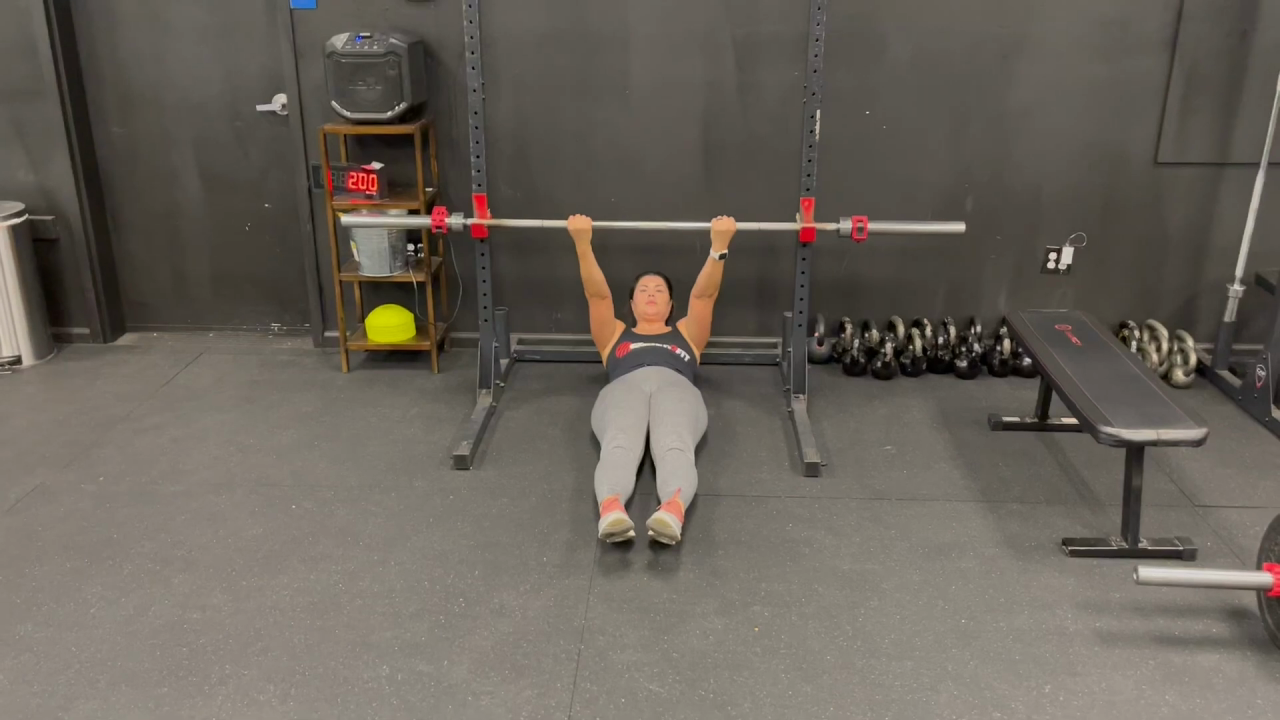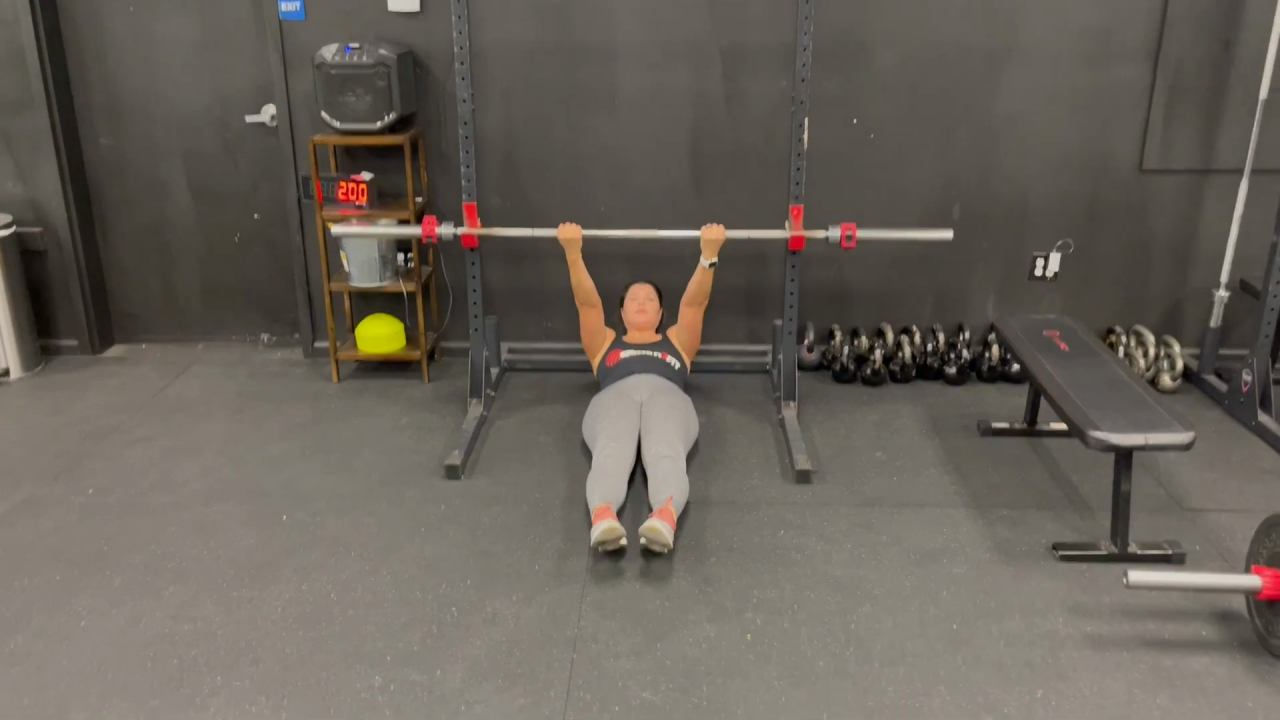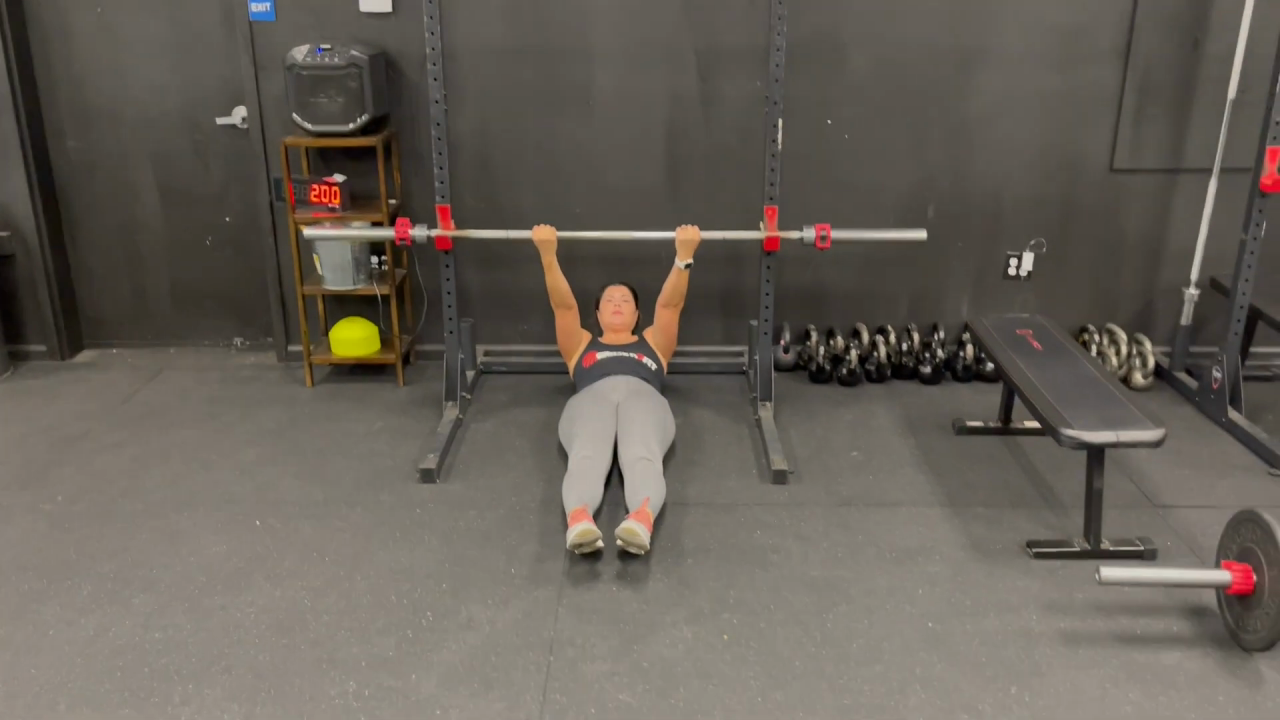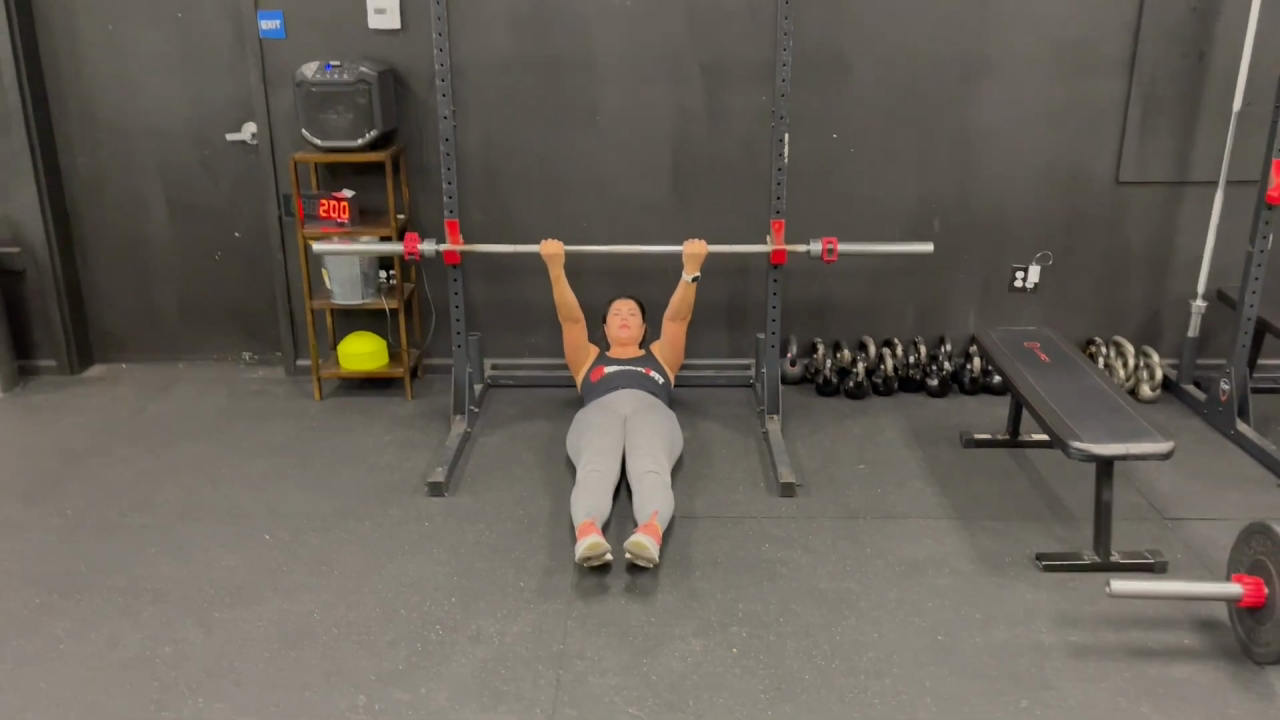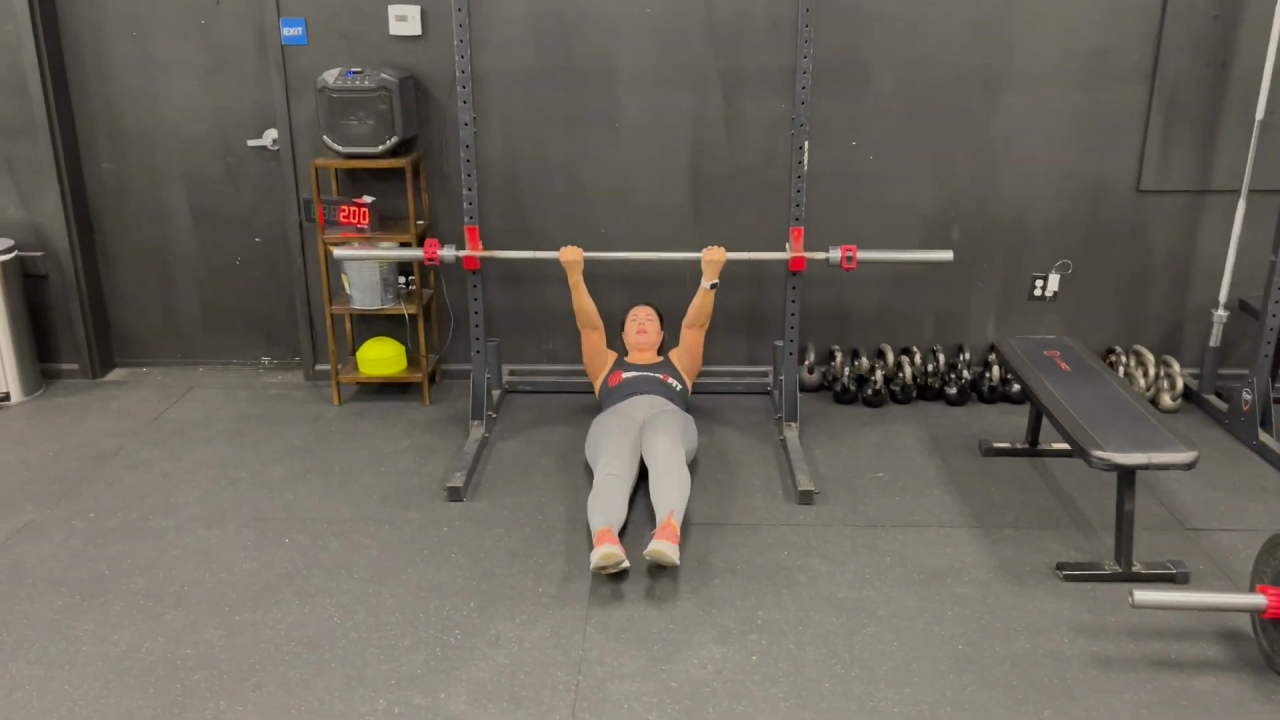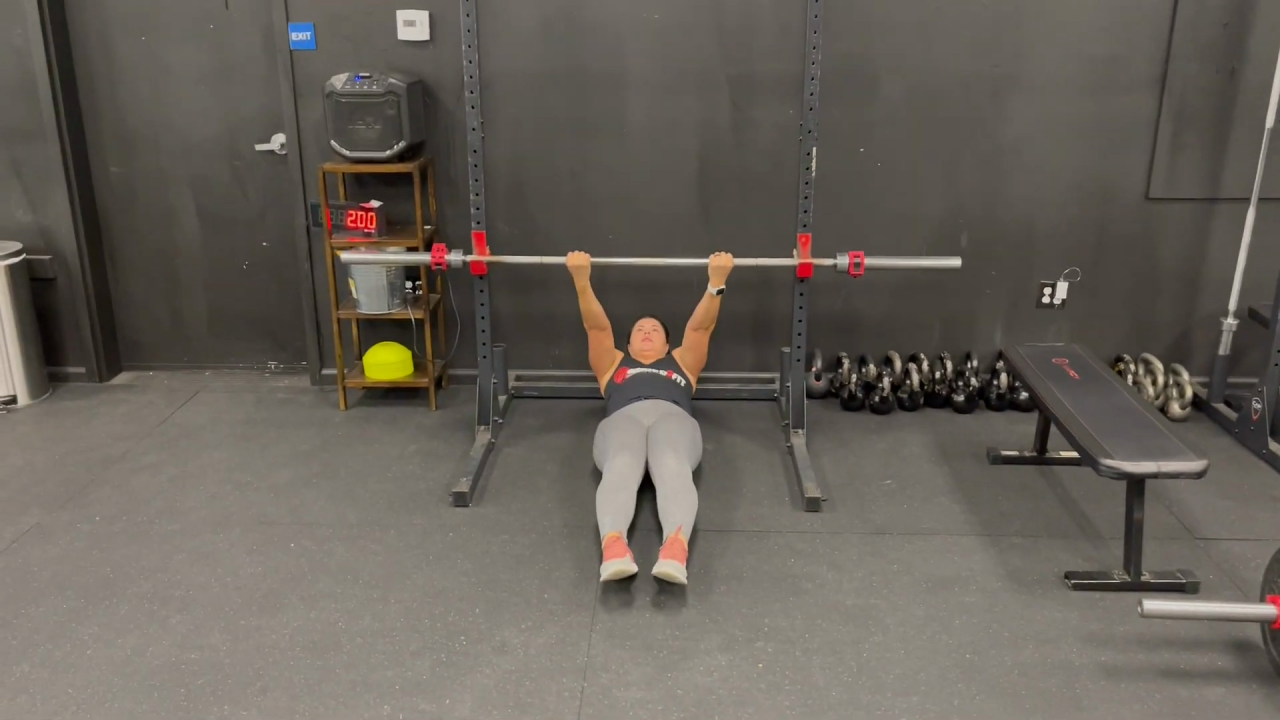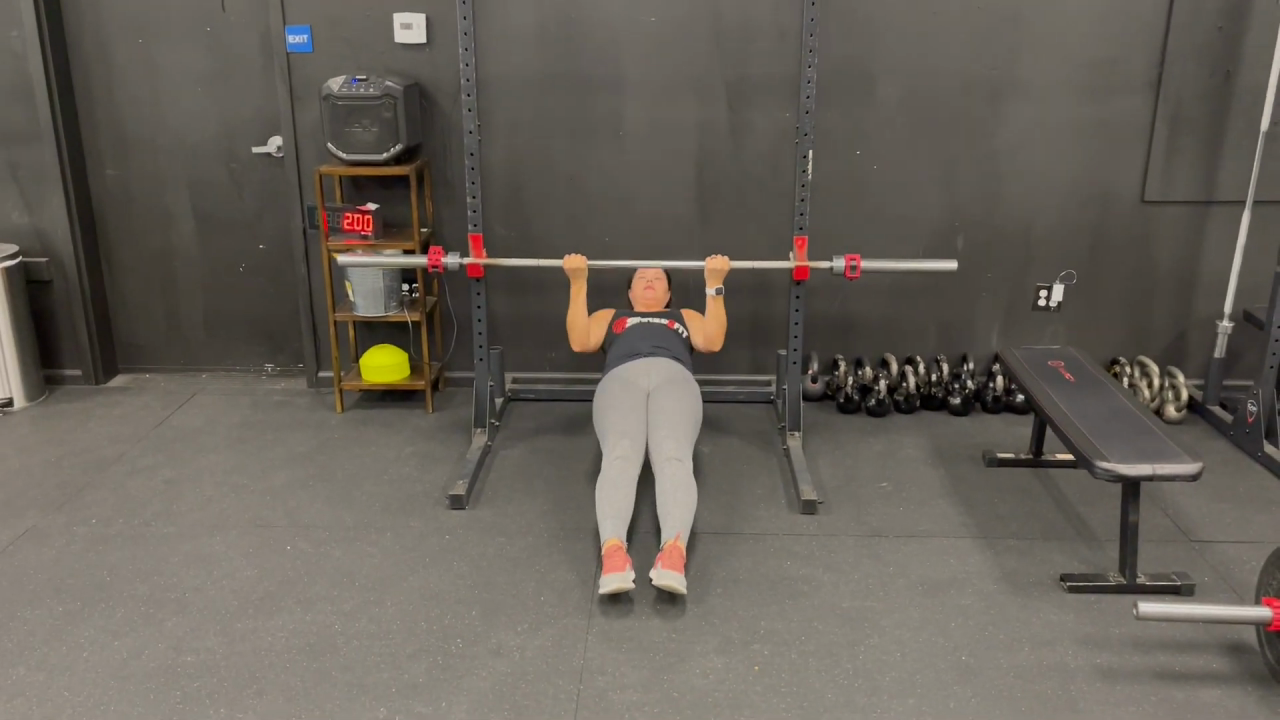
dt=0.7s
person 1, frame 1
left shoulder: (686, 334)
right shoulder: (615, 335)
left elbow: (704, 294)
right elbow: (596, 294)
left wrist: (719, 246)
right wrist: (582, 243)
left hip: (676, 388)
right hip: (623, 388)
left knee: (675, 447)
right knee: (618, 446)
left ankle: (673, 511)
right ankle: (610, 509)
person 1, frame 2
left shoulder: (676, 342)
right shoulder: (605, 343)
left elbow: (695, 303)
right elbow: (587, 303)
left wrist: (709, 254)
right wrist: (572, 252)
left hip: (667, 396)
right hip: (615, 396)
left knee: (667, 454)
right knee: (609, 454)
left ankle: (665, 518)
right ankle: (602, 518)
person 1, frame 3
left shoulder: (653, 342)
right shoulder: (581, 344)
left elbow: (671, 304)
right elbow: (562, 305)
left wrist: (684, 254)
right wrist: (547, 254)
left hip: (643, 397)
right hip: (591, 398)
left knee: (643, 457)
right knee: (586, 456)
left ankle: (642, 521)
right ankle: (578, 521)
person 1, frame 4
left shoulder: (660, 356)
right shoulder: (589, 359)
left elbow: (678, 317)
right elbow: (570, 319)
left wrist: (691, 268)
right wrist: (555, 268)
left hip: (651, 411)
right hip: (599, 412)
left knee: (651, 470)
right knee: (594, 470)
left ankle: (650, 533)
right ankle: (587, 533)
person 1, frame 5
left shoulder: (677, 363)
right shoulder: (607, 364)
left elbow: (696, 325)
right elbow: (589, 325)
left wrist: (710, 276)
right wrist: (574, 274)
left hip: (667, 415)
right hip: (616, 416)
left knee: (665, 451)
right knee: (612, 472)
left ankle: (668, 533)
right ankle: (604, 541)
person 1, frame 6
left shoulder: (682, 363)
right shoulder: (613, 365)
left elbow: (701, 326)
right elbow: (597, 326)
left wrist: (717, 282)
right wrist: (581, 279)
left hip: (673, 418)
right hip: (622, 419)
left knee: (673, 467)
right knee: (620, 468)
left ankle: (675, 547)
right ankle: (613, 546)
person 1, frame 7
left shoulder: (684, 316)
right shoulder: (610, 315)
left elbow: (713, 341)
right elbow: (579, 342)
left wrist: (714, 285)
right wrist: (578, 282)
left hip: (673, 377)
right hip: (622, 378)
left knee: (673, 457)
right knee: (619, 456)
left ankle: (674, 552)
right ankle: (613, 552)
